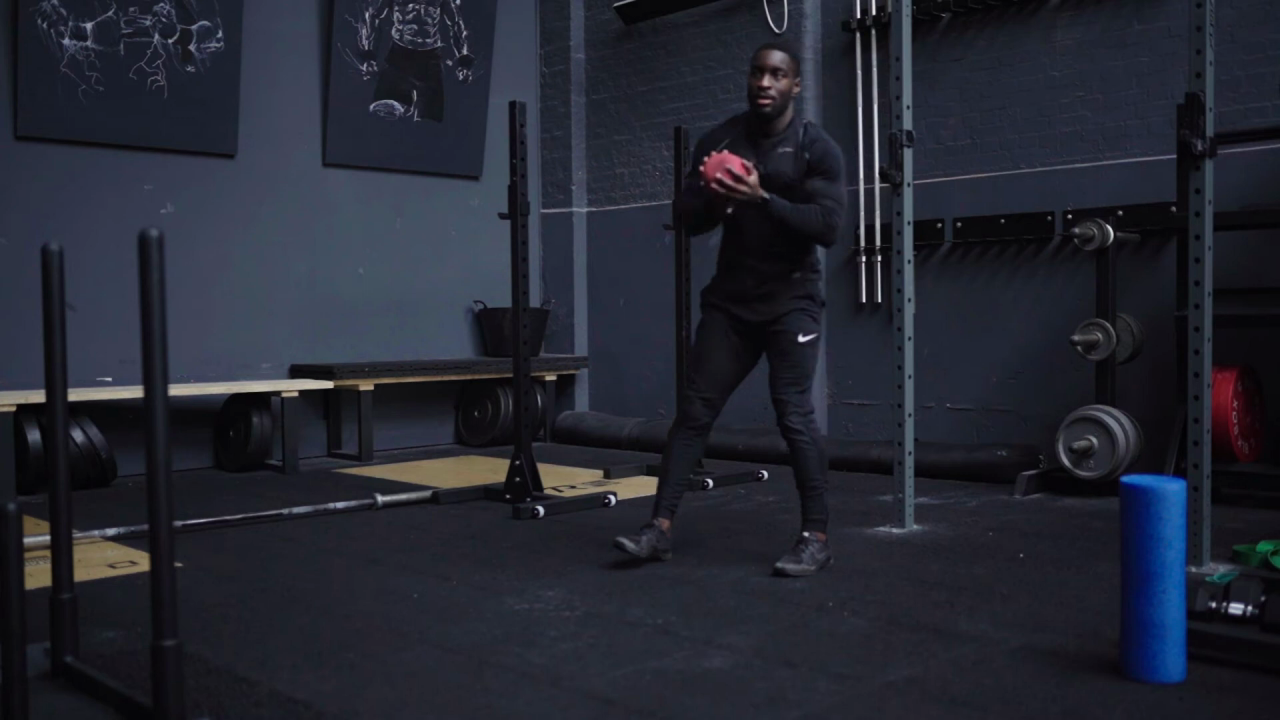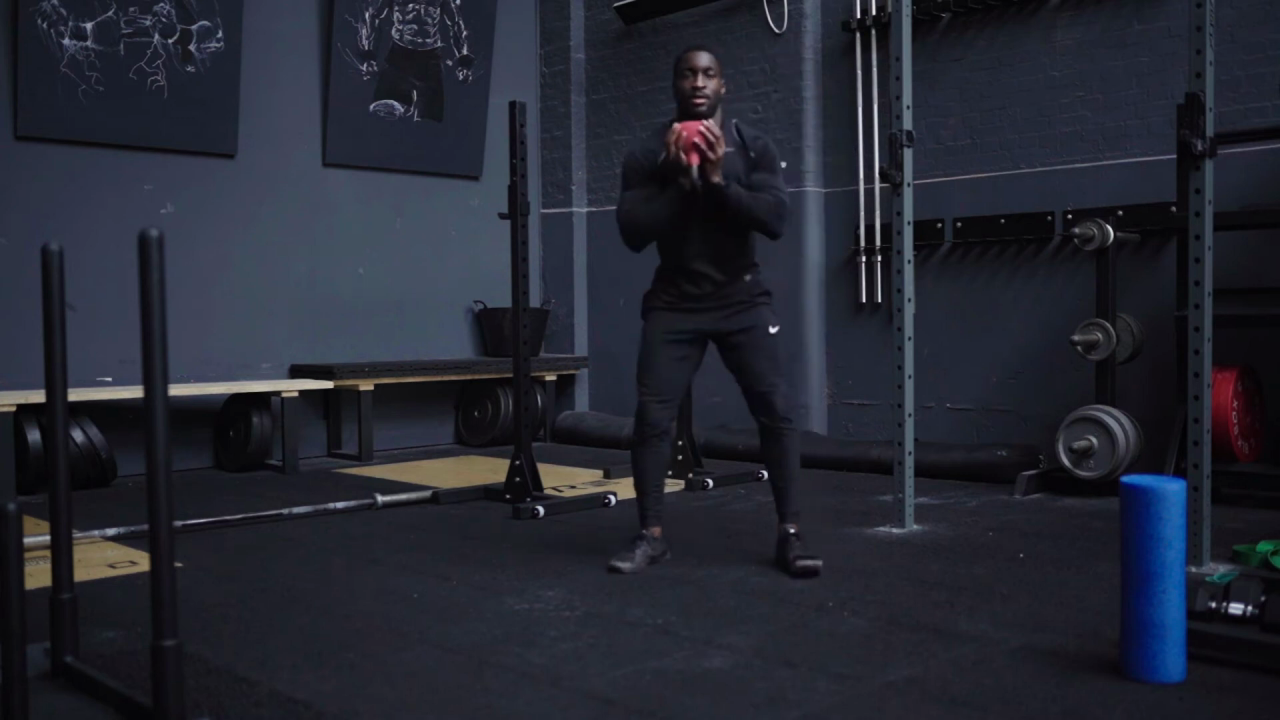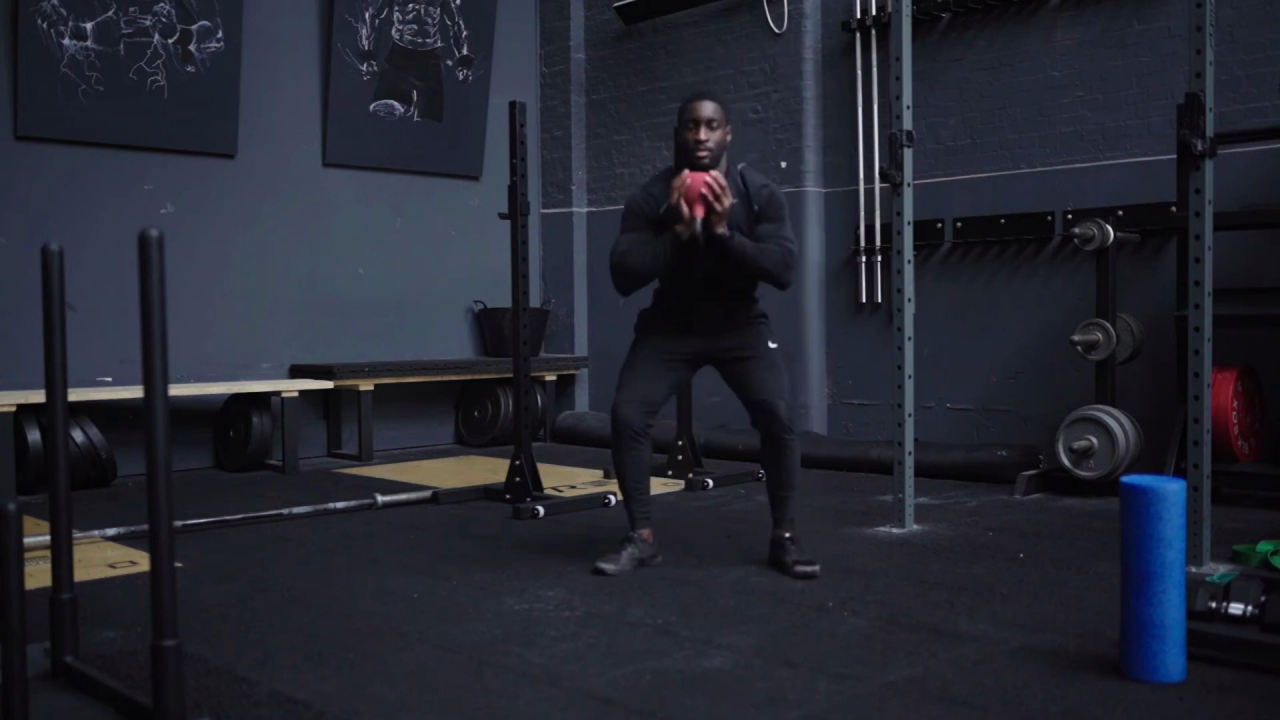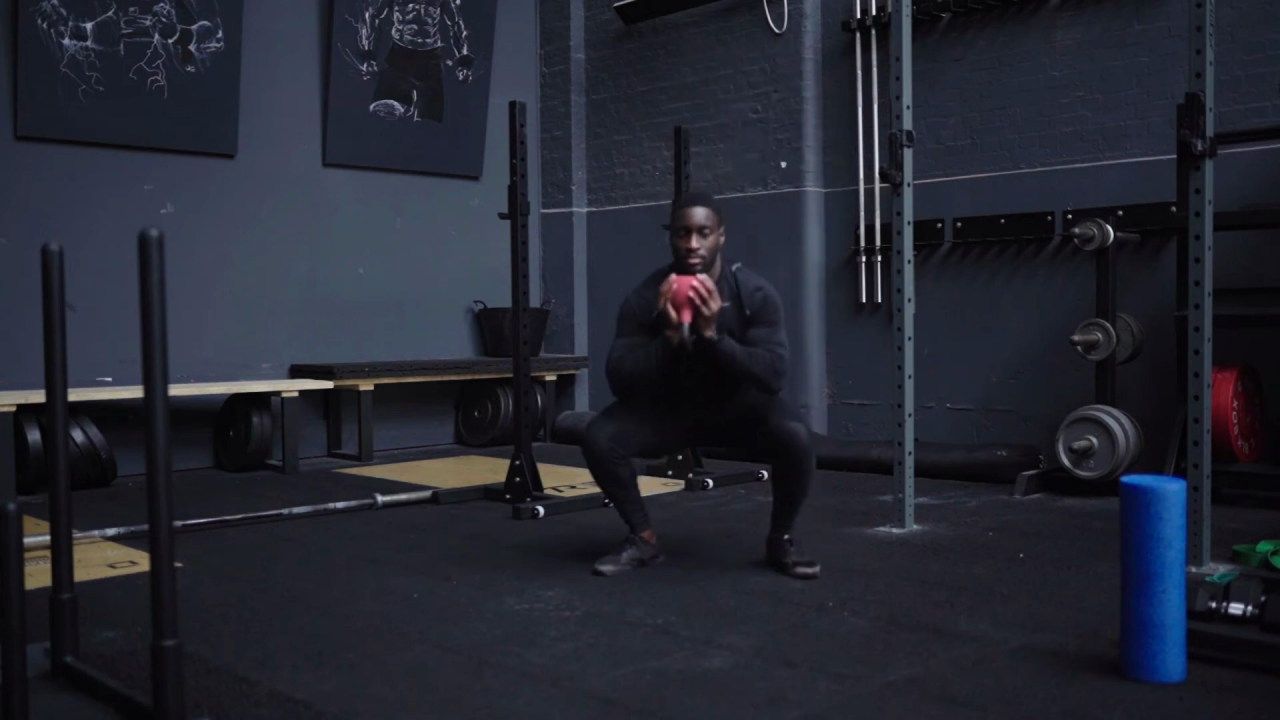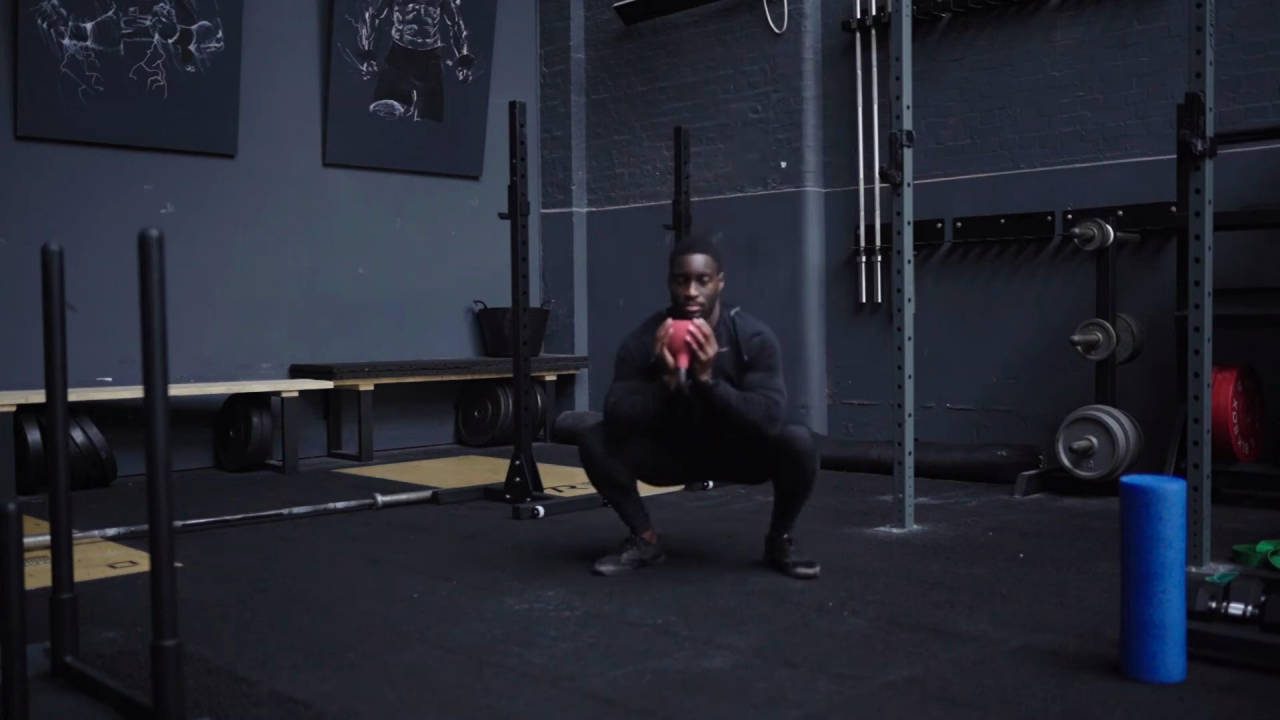
dt=0.4s
person 1, frame 1
left shoulder: (817, 147)
right shoulder: (718, 140)
left elbow: (827, 226)
right elbow: (688, 218)
left wrist: (763, 198)
right wrist: (708, 197)
left hip: (791, 301)
right hip: (729, 300)
left knee: (794, 416)
right knee: (695, 410)
left ankle: (816, 537)
right ankle: (660, 527)
person 1, frame 2
left shoulder: (752, 146)
right shoulder: (648, 153)
left elbow: (775, 220)
right elbow: (633, 233)
left wrist: (719, 179)
right wrist: (682, 183)
left hip: (741, 299)
right hip: (674, 303)
left knee: (775, 410)
right knee: (652, 416)
left ankle: (789, 532)
right ankle: (651, 534)
person 1, frame 3
left shoulder: (759, 192)
right shoulder: (652, 197)
left elbow: (783, 270)
right elbow: (624, 277)
left wrist: (723, 231)
right wrist: (678, 232)
left hip: (739, 325)
right hip: (669, 329)
left knee: (777, 416)
right knee: (628, 416)
left ankle: (783, 537)
right ankle: (642, 537)
person 1, frame 4
left shoulder: (755, 293)
right shoulder: (645, 299)
left elbow: (773, 374)
right elbow: (620, 381)
left wrist: (713, 336)
right wrist: (669, 338)
left hip: (737, 404)
right hip: (666, 407)
left knee: (795, 437)
right knee: (599, 438)
left ankle: (780, 540)
right ankle: (643, 539)
person 1, frame 5
left shoulder: (755, 338)
right shoulder: (642, 342)
left elbow: (770, 420)
right elbow: (617, 421)
left wrist: (709, 380)
right wrist: (667, 383)
left hip: (737, 449)
right hip: (671, 450)
left knee: (798, 442)
right knee: (596, 443)
left ankle: (780, 541)
right ankle: (644, 539)
